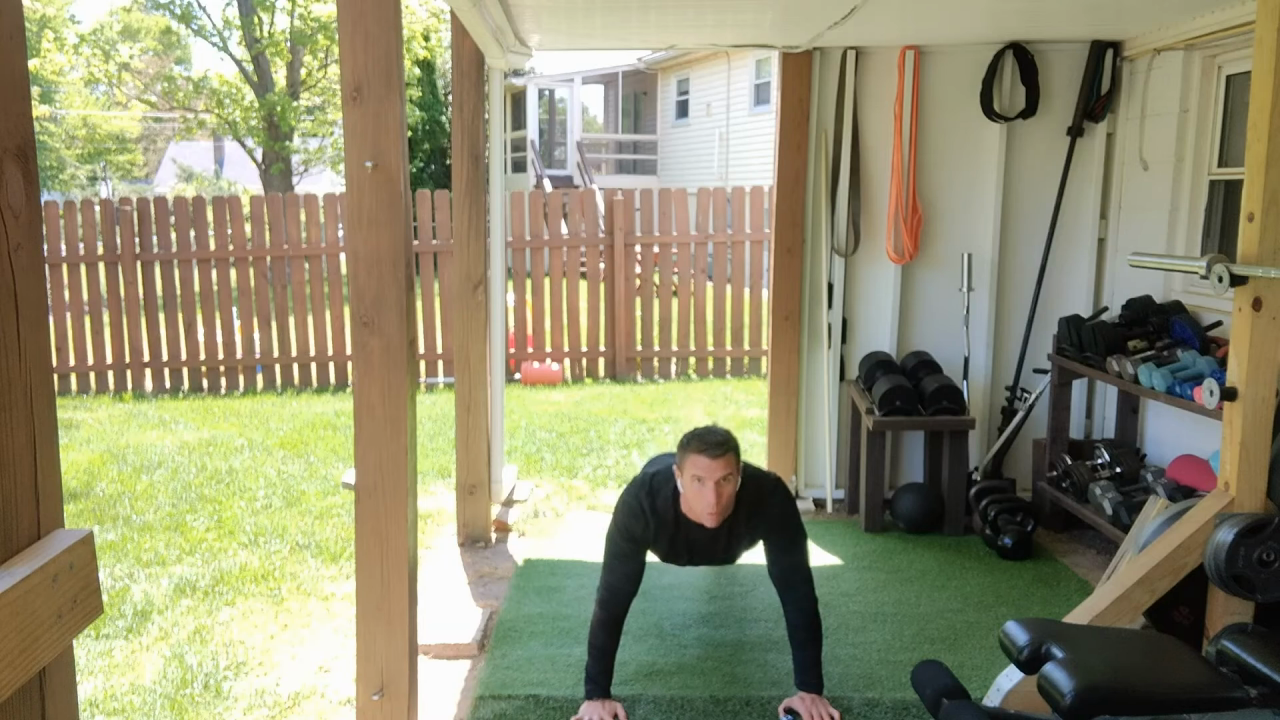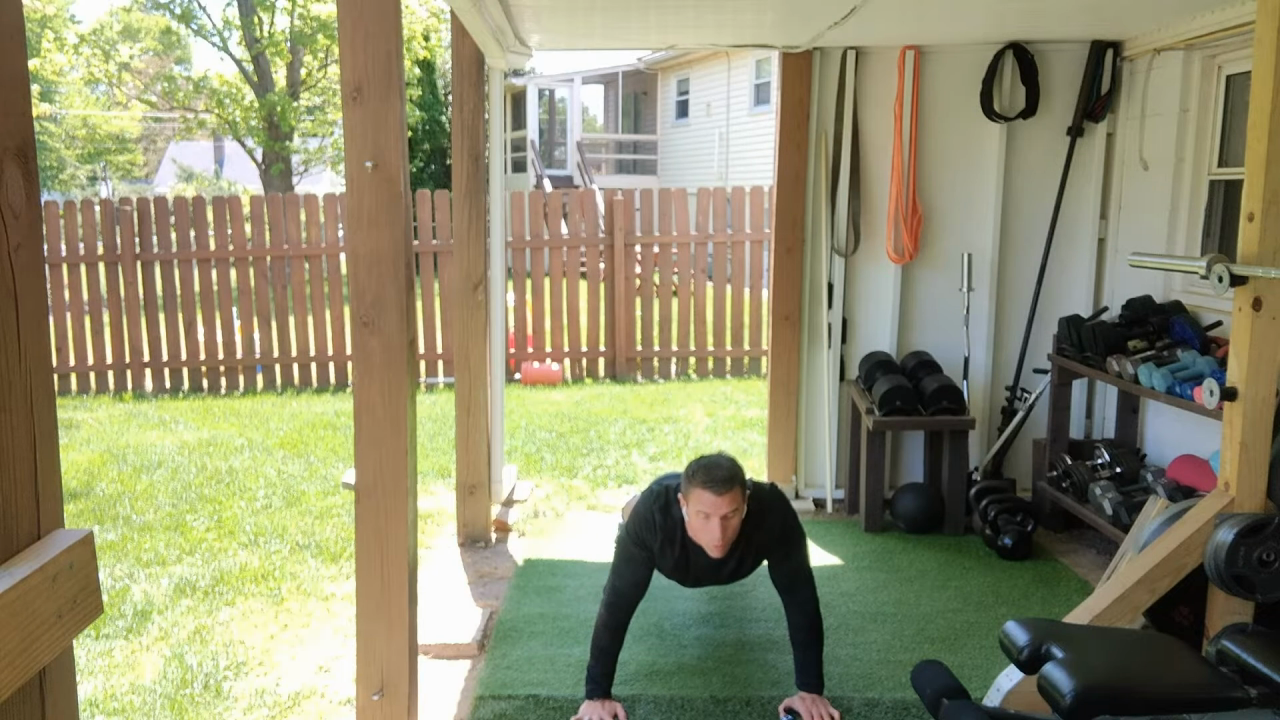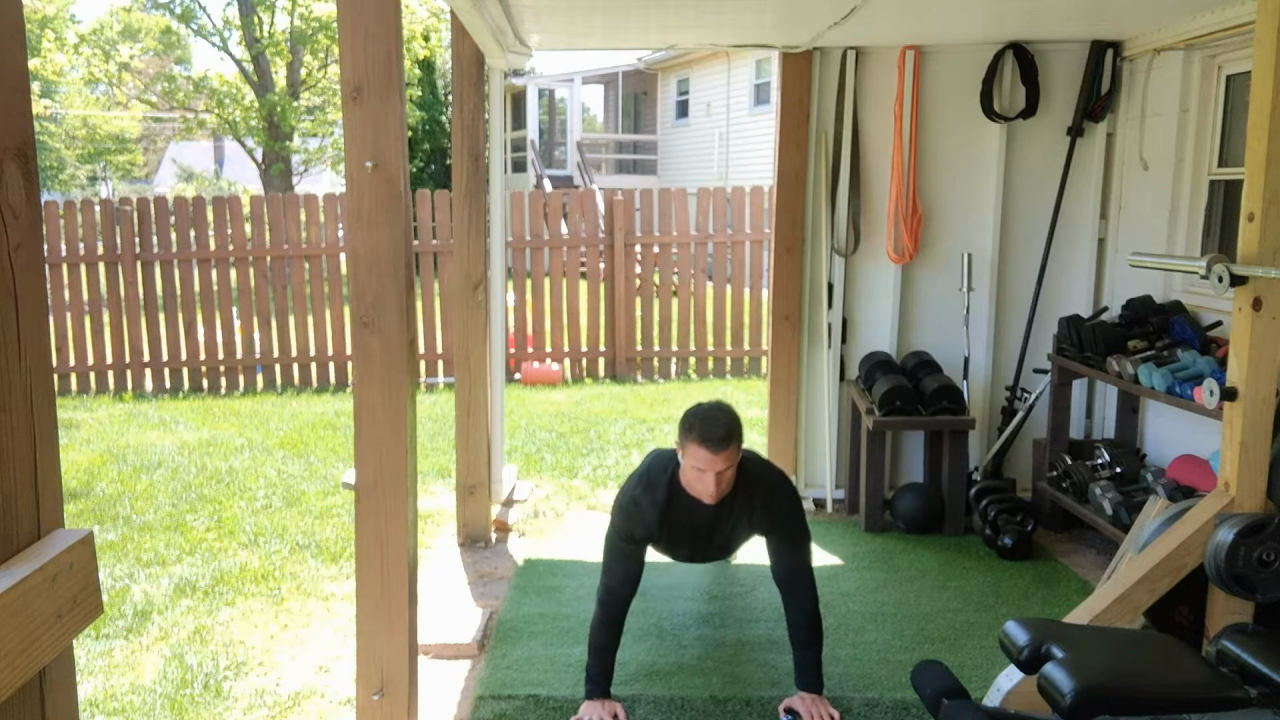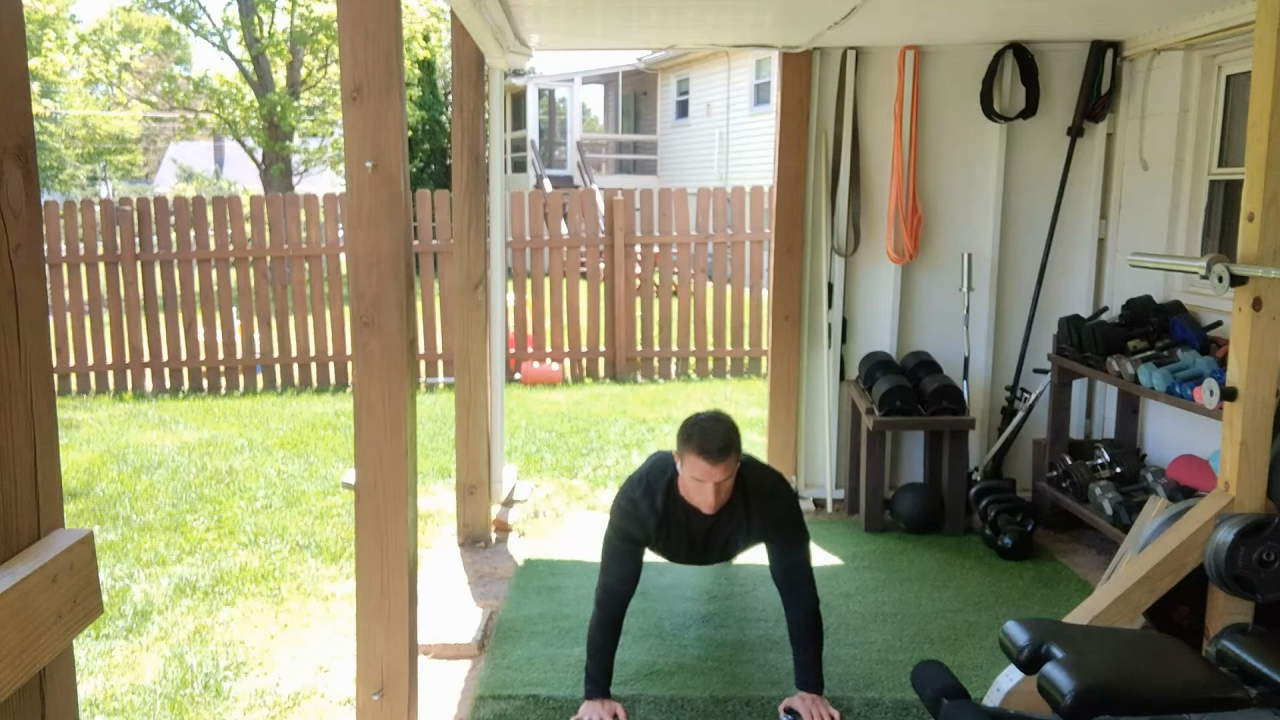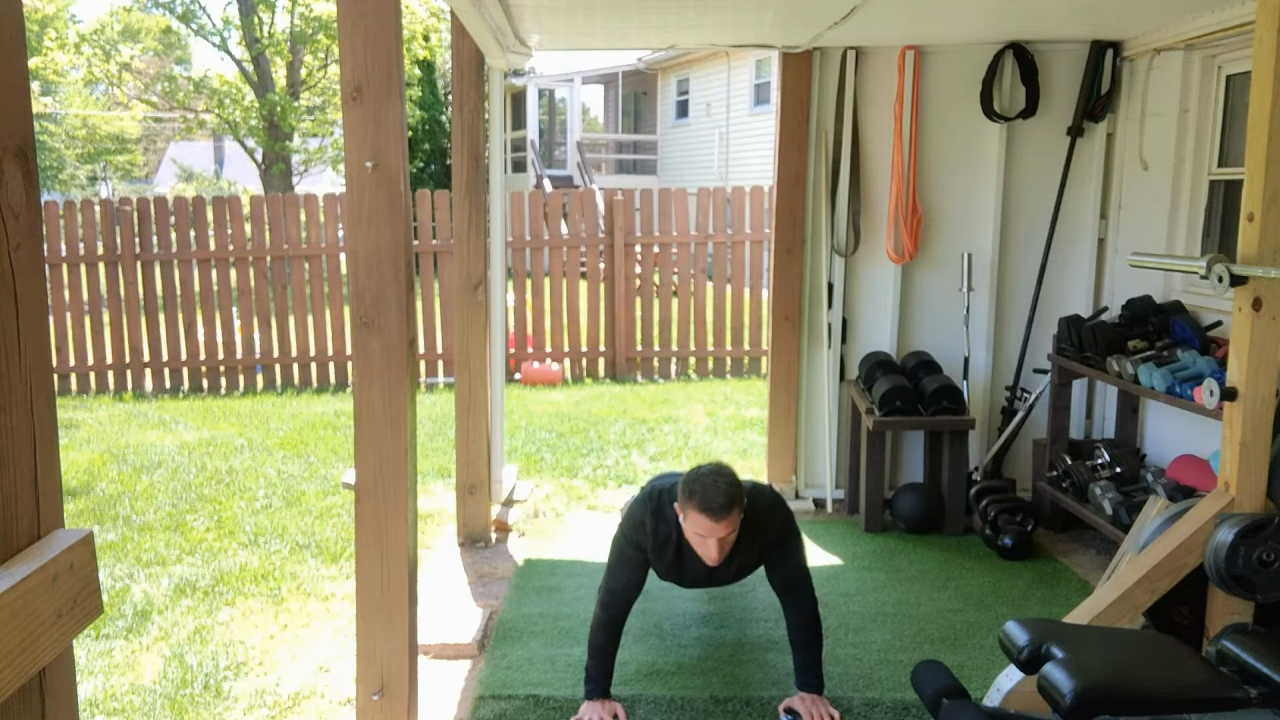
dt=1s
person 1, frame 1
left shoulder: (769, 498)
right shoulder: (642, 501)
left elbow: (797, 592)
right elbow: (613, 596)
left wrist: (810, 689)
right wrist: (596, 693)
person 1, frame 2
left shoulder: (771, 511)
right shoulder: (653, 513)
left elbow: (800, 599)
right elbow: (617, 602)
left wrist: (810, 689)
right wrist: (597, 694)
person 1, frame 3
left shoulder: (771, 489)
right shoulder: (642, 494)
left elbow: (797, 587)
right elbow: (614, 594)
left wrist: (810, 688)
right wrist: (596, 694)
left hip: (727, 540)
right hip: (666, 533)
person 1, frame 4
left shoulder: (770, 492)
right shoulder: (640, 496)
left elbow: (798, 589)
right elbow: (612, 593)
left wrist: (810, 688)
right wrist: (595, 693)
left hip: (729, 542)
right hip: (667, 544)
person 1, frame 5
left shoulder: (769, 512)
right shoulder: (648, 514)
left elbow: (798, 598)
right elbow: (613, 602)
left wrist: (810, 689)
right wrist: (596, 694)
